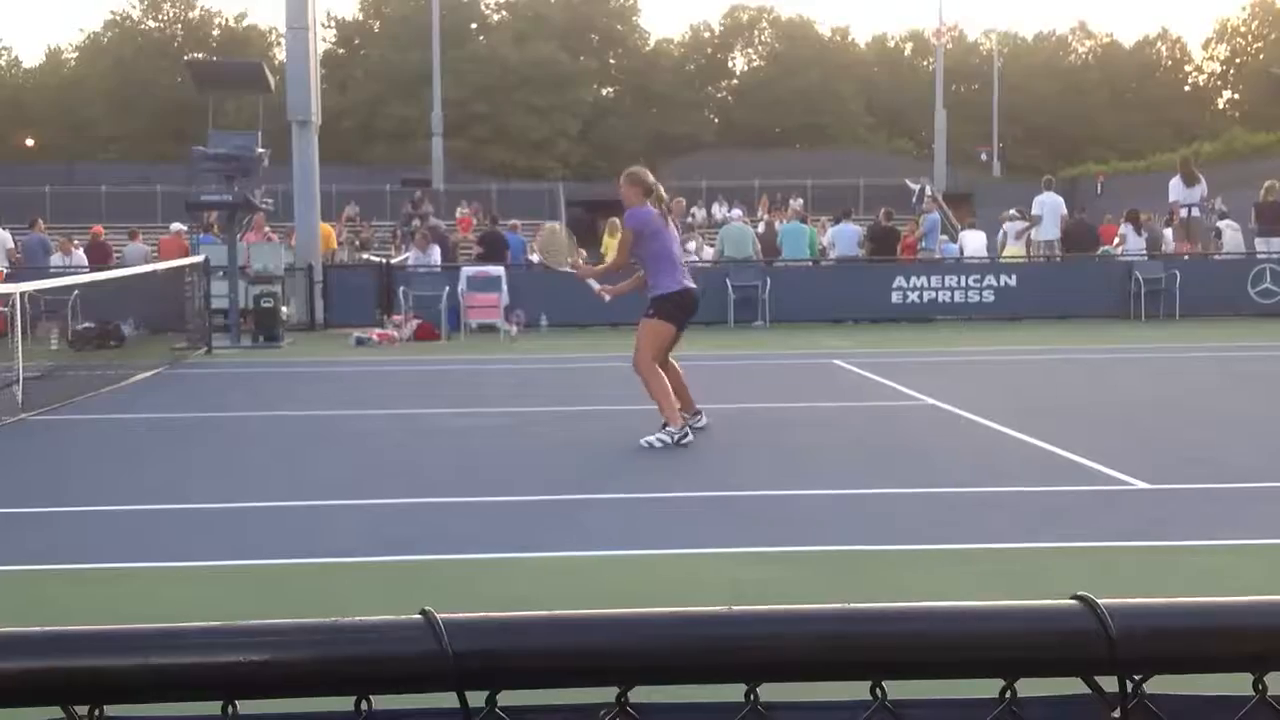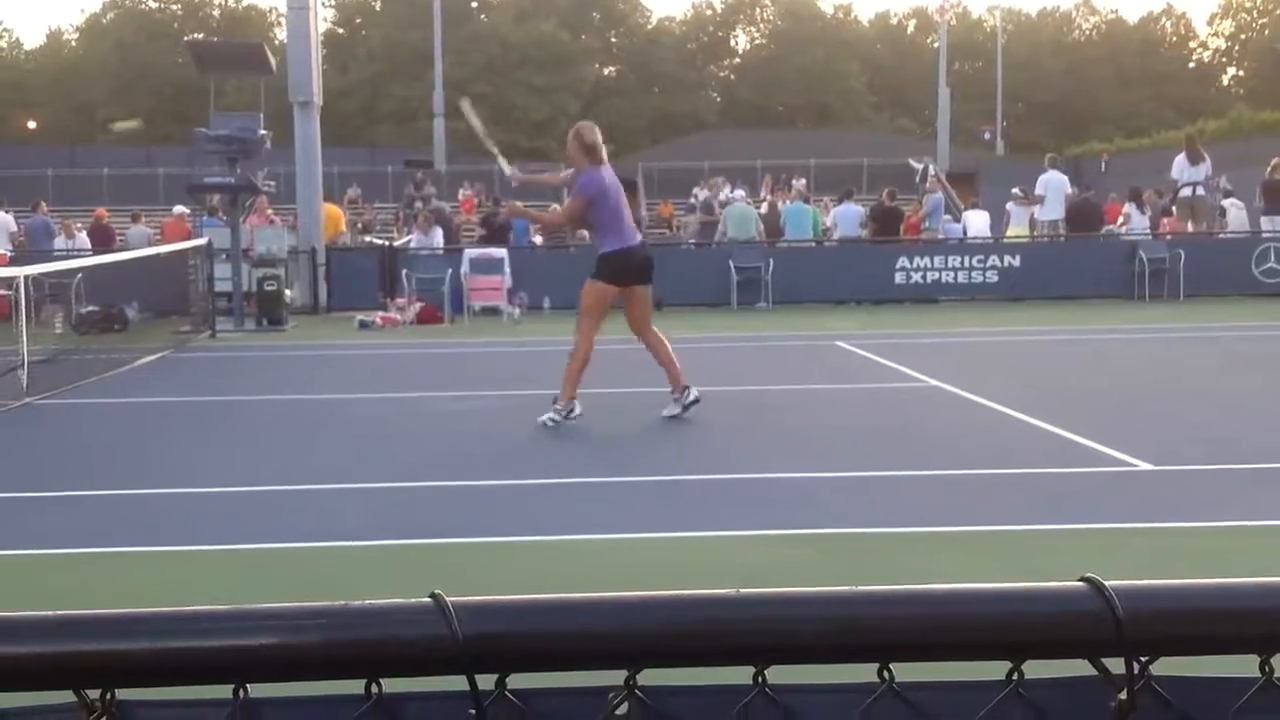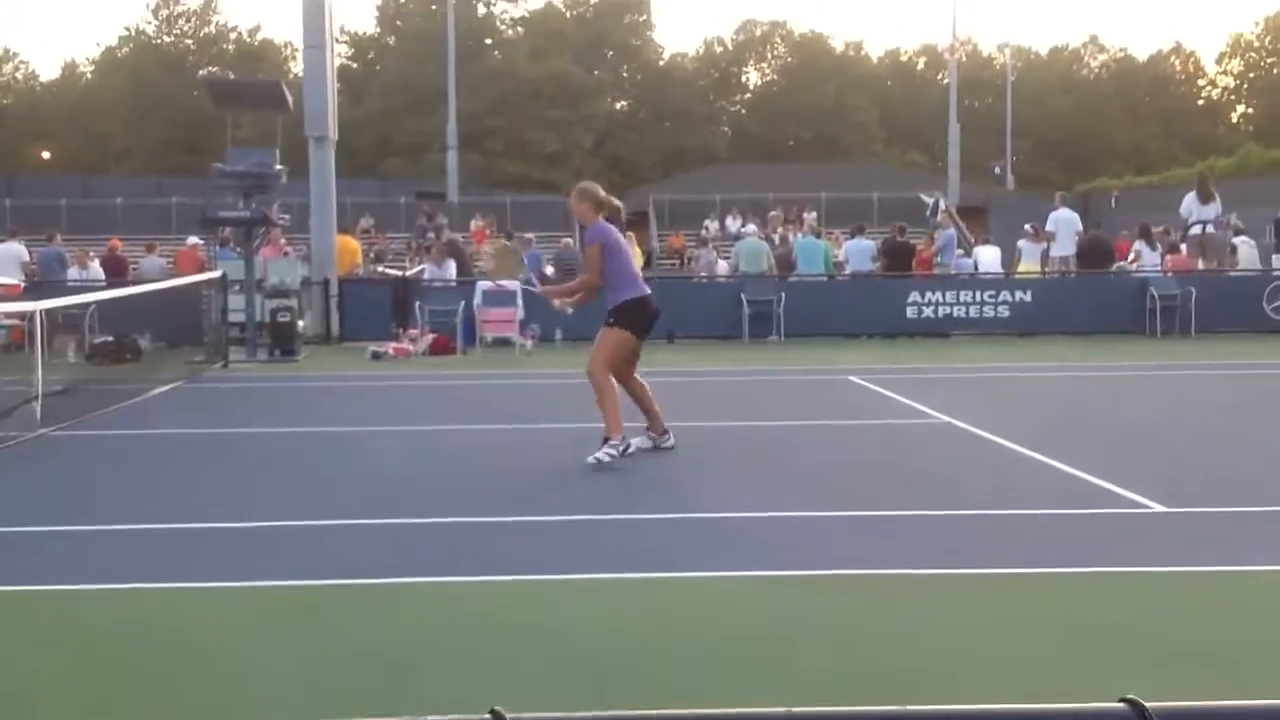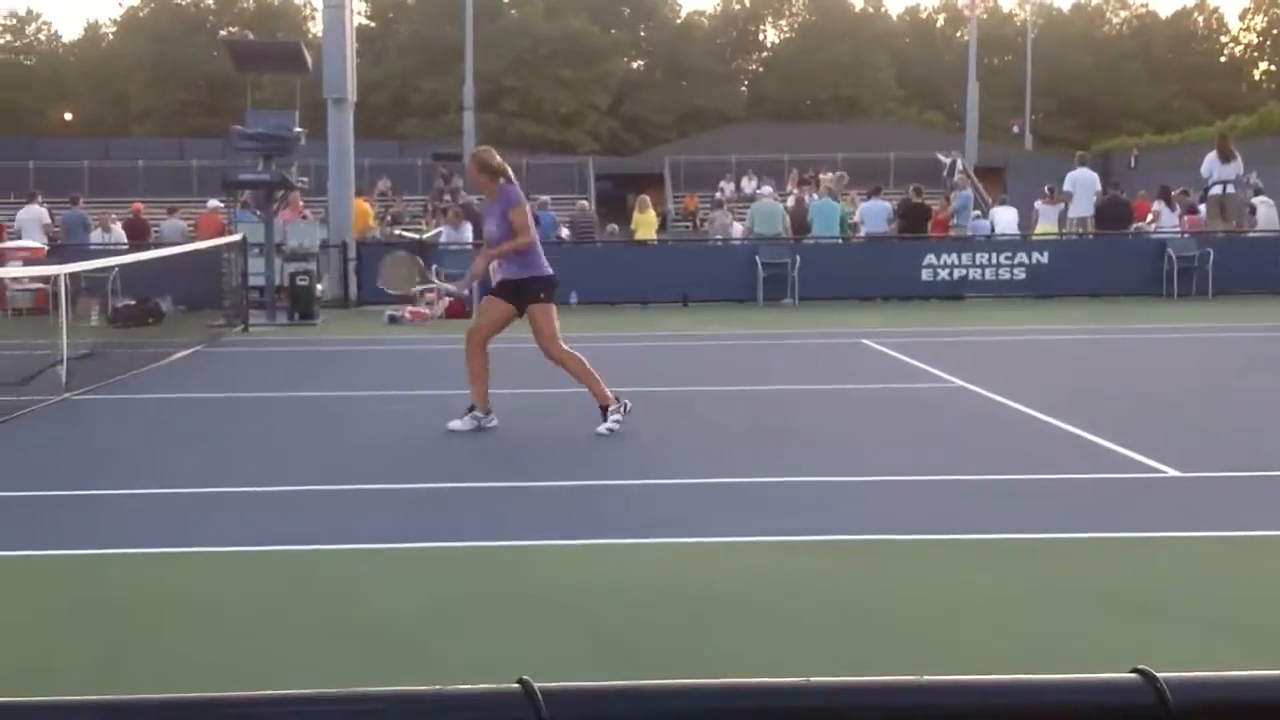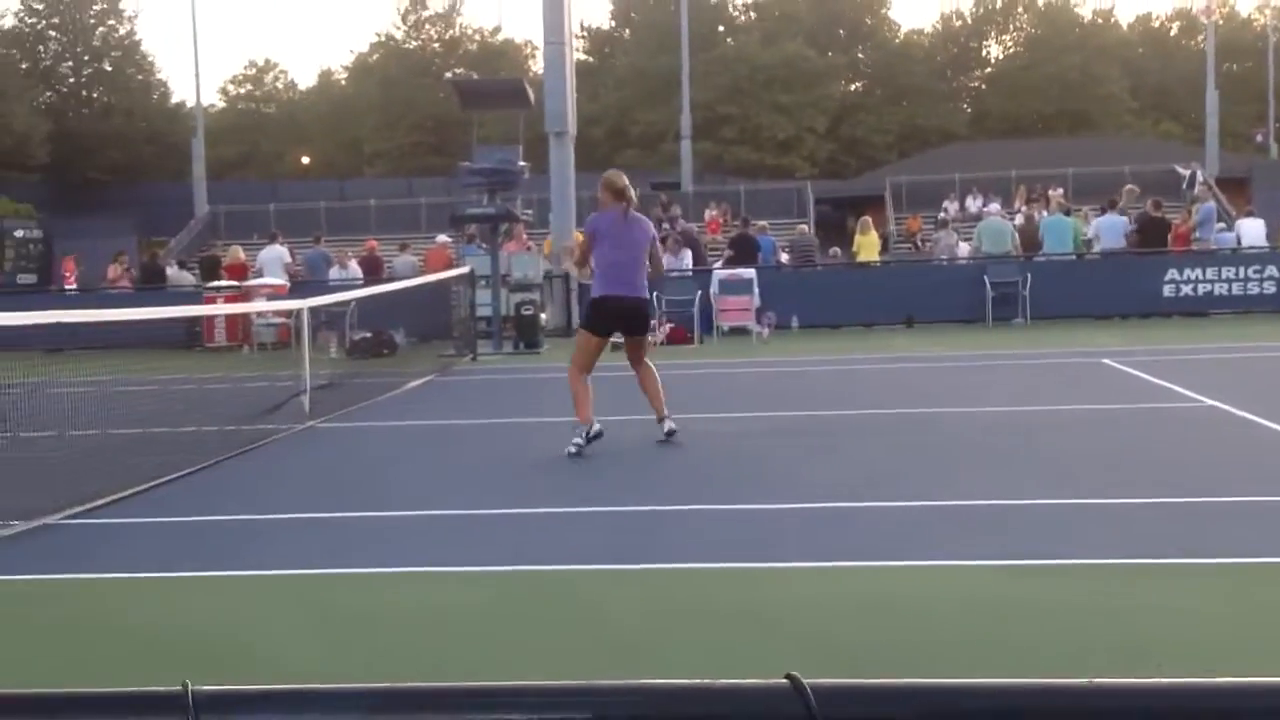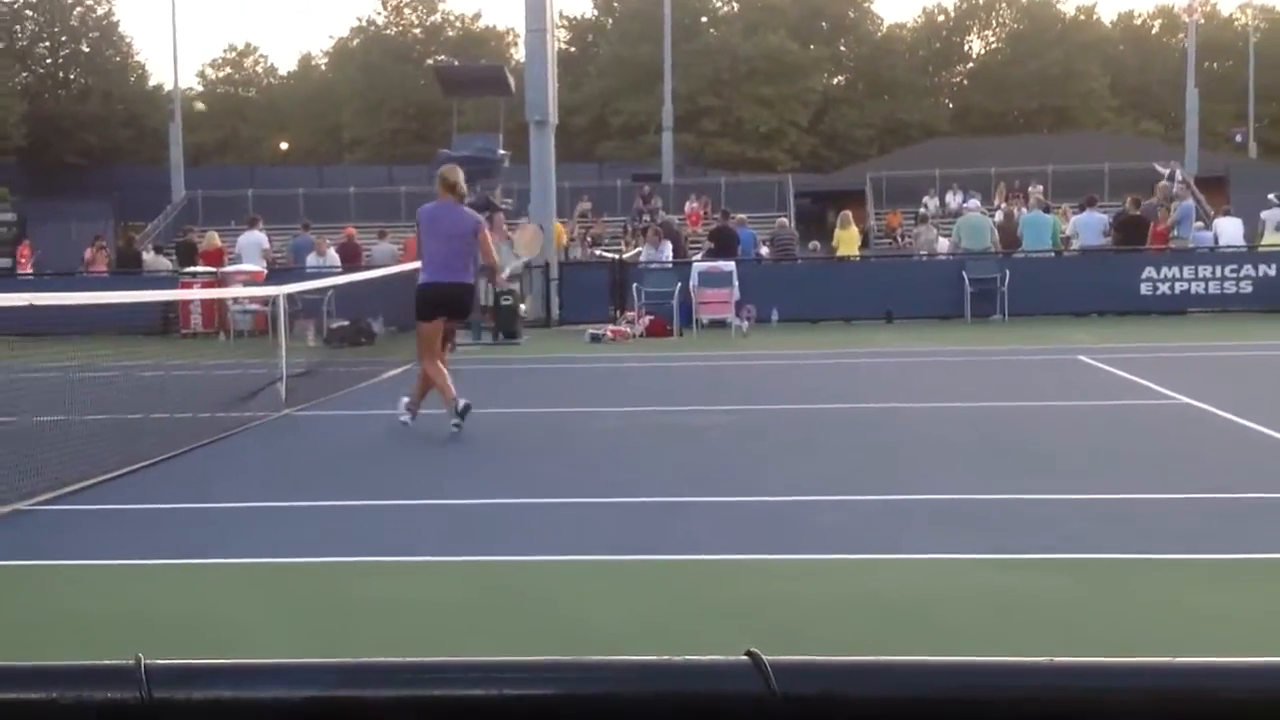
dt=0.7s
person 1, frame 1
left shoulder: (634, 216)
right shoulder: (660, 218)
left elbow: (621, 262)
left wrist: (593, 272)
right wrist: (617, 289)
left hip: (671, 299)
right hip: (683, 295)
left knee: (643, 361)
right knee: (658, 358)
left ankle: (674, 426)
right ankle: (691, 413)
person 1, frame 2
left shoulder: (588, 180)
right shoulder: (598, 170)
left elbow: (562, 220)
right elbow: (566, 180)
left wrist: (522, 213)
right wrist: (525, 178)
left hip: (617, 259)
right hip: (636, 255)
left knee: (584, 330)
right knee: (644, 330)
left ankle: (566, 402)
right ankle: (682, 390)
person 1, frame 3
left shoulder: (595, 231)
right shoulder: (604, 231)
left elbow: (591, 279)
right elbow: (599, 281)
left wrist: (555, 291)
right wrist: (572, 301)
left hip: (630, 308)
right hip: (639, 306)
left knee: (597, 369)
right knee: (623, 374)
left ankle: (616, 440)
right ankle: (659, 432)
person 1, frame 4
left shoulder: (509, 195)
right shoulder: (488, 203)
left elbow: (527, 238)
left wrist: (493, 253)
right wrist: (470, 277)
left hip: (536, 280)
right hip: (509, 282)
left knee: (552, 348)
right knee: (474, 337)
left ankle: (611, 403)
right ankle: (481, 411)
person 1, frame 5
left shoulder: (596, 220)
right shoulder: (646, 225)
left elbow: (580, 262)
right elbow: (657, 267)
left wrist: (578, 255)
left hip: (604, 303)
right hip: (638, 304)
left knee: (578, 369)
right knee: (640, 362)
left ankle: (587, 426)
right ankle: (664, 419)
person 1, frame 6
left shoulder: (424, 213)
right shoulder: (474, 219)
right elbow: (491, 261)
right wrist: (495, 277)
left hip: (432, 289)
right hip: (463, 292)
left knee: (429, 358)
right knee: (435, 352)
left ankle: (455, 401)
right ankle: (413, 404)
